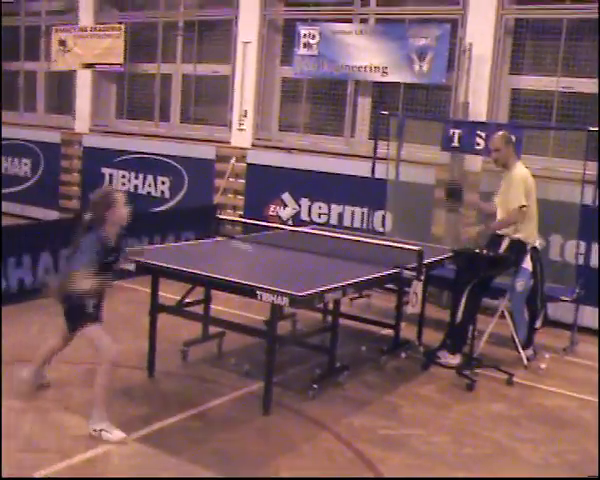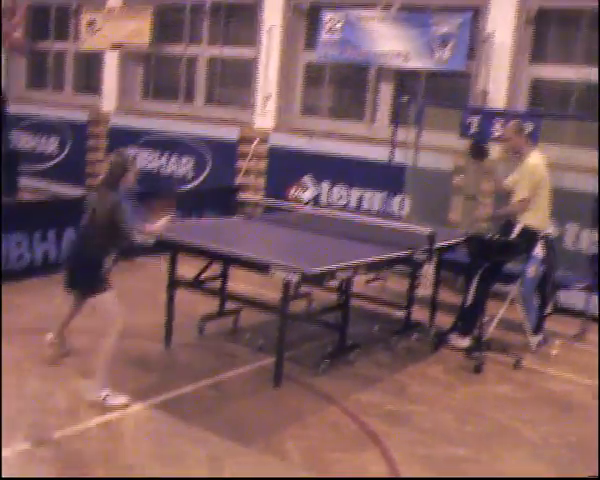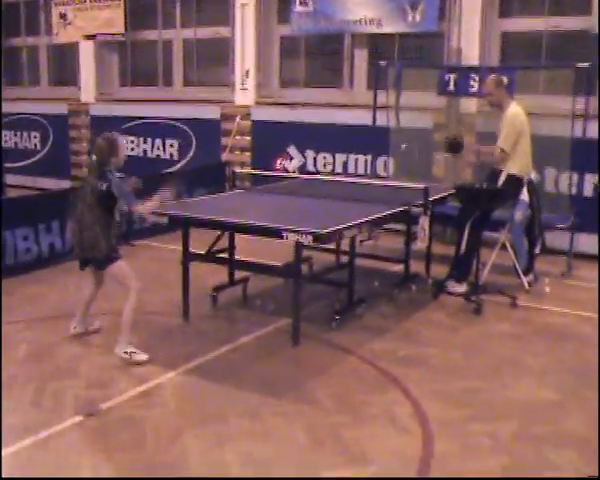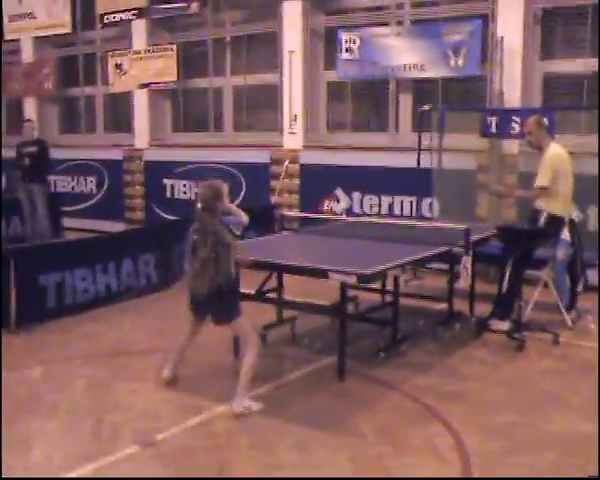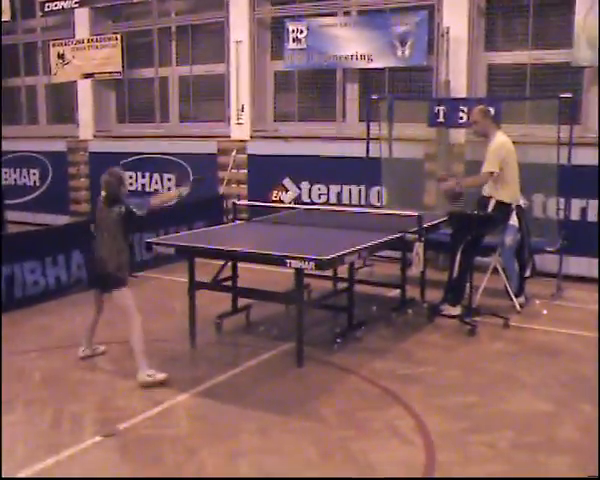
dt=0.7s
person 1, frame 1
left shoulder: (113, 237)
right shoulder: (92, 242)
right elbow: (79, 282)
right wrist: (95, 283)
left hip: (89, 302)
right hip: (81, 304)
left knee: (65, 338)
right knee: (108, 355)
left ankle: (34, 372)
right ankle: (98, 421)
person 1, frame 2
left shoulder: (98, 194)
right shoulder: (119, 200)
right elbow: (149, 232)
right wrist: (166, 220)
left hip: (78, 263)
right hip: (91, 268)
left knee: (79, 302)
right knee: (116, 325)
left ankle: (56, 338)
right ankle: (100, 389)
person 1, frame 3
left shoulder: (91, 176)
right shoulder: (112, 183)
right elbow: (139, 210)
right wrist: (159, 199)
left hip: (85, 240)
right hip: (101, 243)
left knee: (97, 281)
right knee: (133, 287)
left ankle: (80, 323)
right ankle: (124, 346)
person 1, frame 4
left shoulder: (197, 227)
right shoulder: (223, 223)
left elbow: (192, 264)
right elbow: (244, 219)
right wrist: (229, 206)
left hip: (200, 291)
right hip: (222, 293)
left knee: (193, 330)
right knee: (252, 342)
left ankle: (171, 370)
right ankle: (241, 399)
person 1, frame 5
left shoulder: (101, 207)
right shoulder: (125, 206)
right elbow: (157, 201)
right wrist: (178, 192)
left hip: (97, 266)
right hip: (113, 269)
left knee: (98, 307)
right knee: (134, 317)
left ankle: (86, 347)
right ankle: (144, 370)
person 2, frame 1
left shoulder: (518, 175)
right shoulder: (510, 175)
left elbow: (515, 215)
right elbow: (498, 208)
left wrist: (486, 228)
right wrist: (472, 202)
left hip: (511, 242)
right hip: (515, 242)
left knee: (467, 281)
left ankle: (452, 350)
person 2, frame 2
left shoulder: (531, 164)
right shoulder: (533, 161)
left elbow: (519, 206)
right elbow: (509, 186)
left wrist: (489, 216)
left hip: (523, 229)
right hip: (532, 230)
left knee: (481, 267)
left ankle: (462, 332)
person 2, frame 3
left shoulder: (512, 115)
right shoulder: (510, 113)
left elbow: (502, 155)
right elbow: (500, 150)
left hip: (508, 178)
right hip: (512, 177)
left knee: (469, 215)
left ankle: (458, 279)
person 2, frame 4
left shoulder: (550, 155)
right shoulder: (558, 152)
left elbow: (540, 191)
left wrist: (509, 193)
left hip: (548, 217)
right hip: (559, 217)
left knee: (512, 254)
right knee: (520, 254)
left ankle: (501, 317)
person 2, frame 5
left shoulder: (497, 143)
right shoulder: (501, 141)
left elbow: (483, 179)
left wrist: (456, 183)
right wrist: (461, 184)
left hip: (497, 204)
right hip: (502, 202)
left knee: (460, 240)
right knee: (469, 241)
left ankle: (452, 302)
